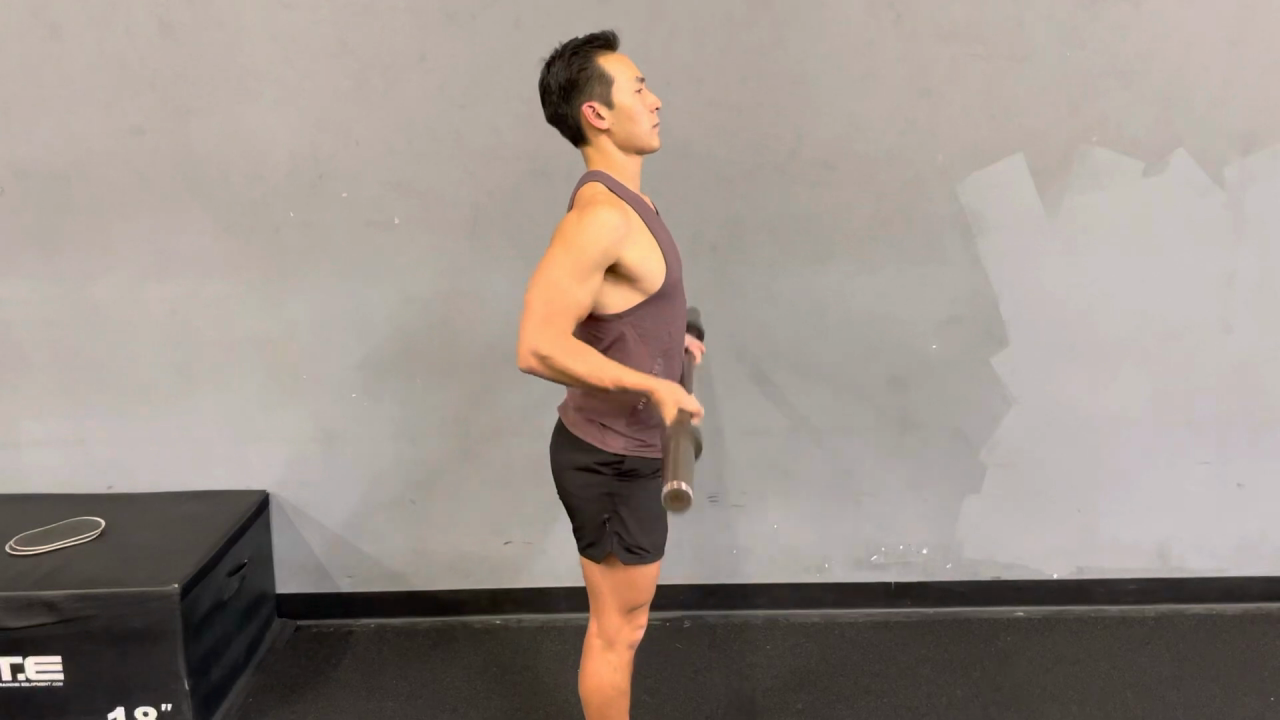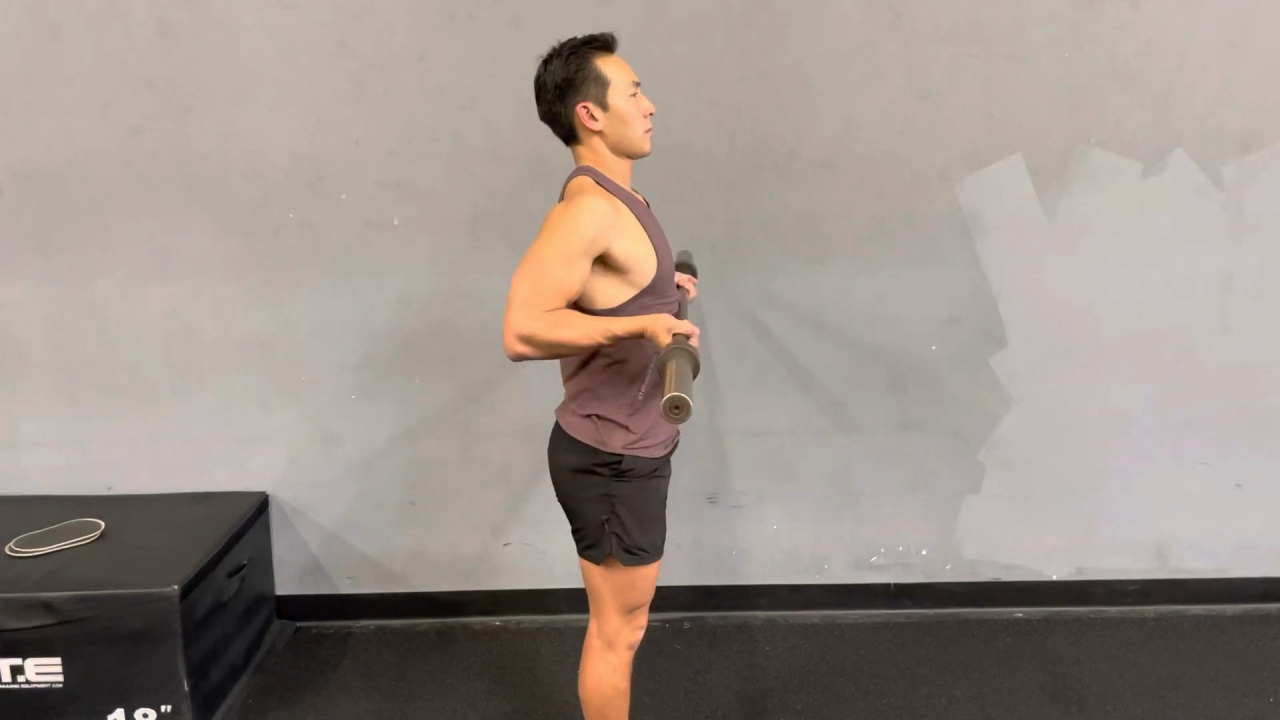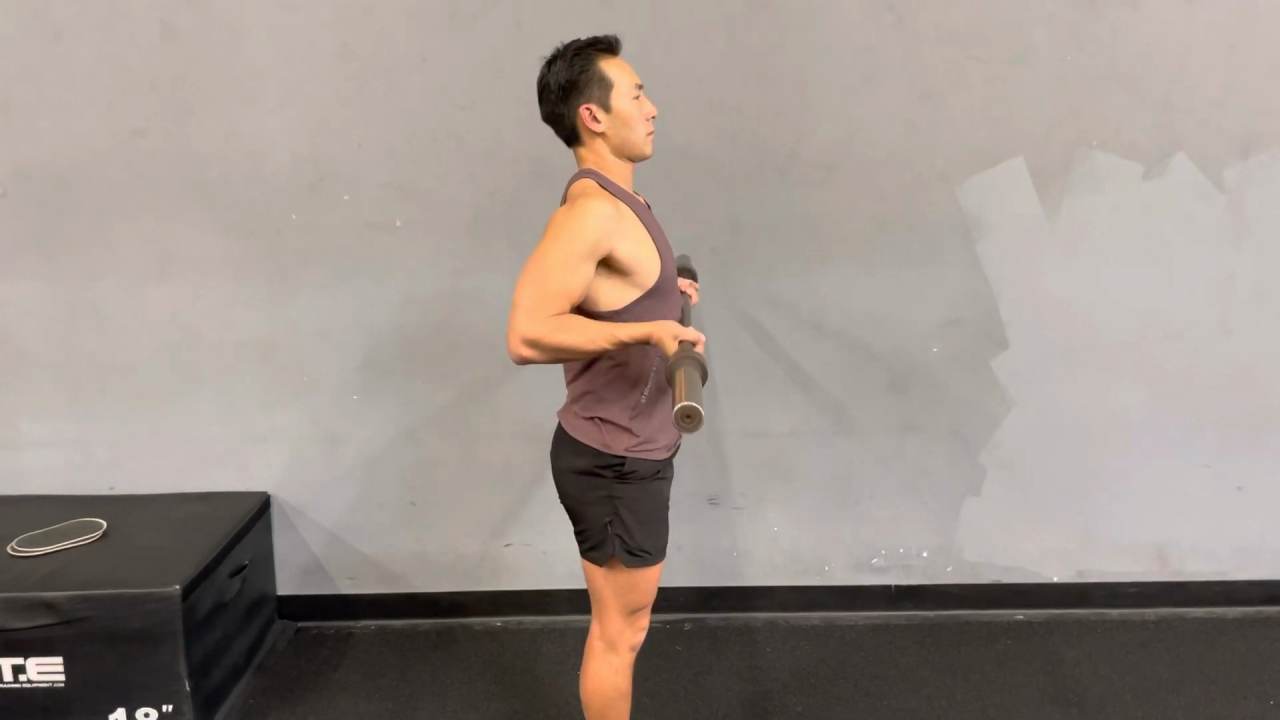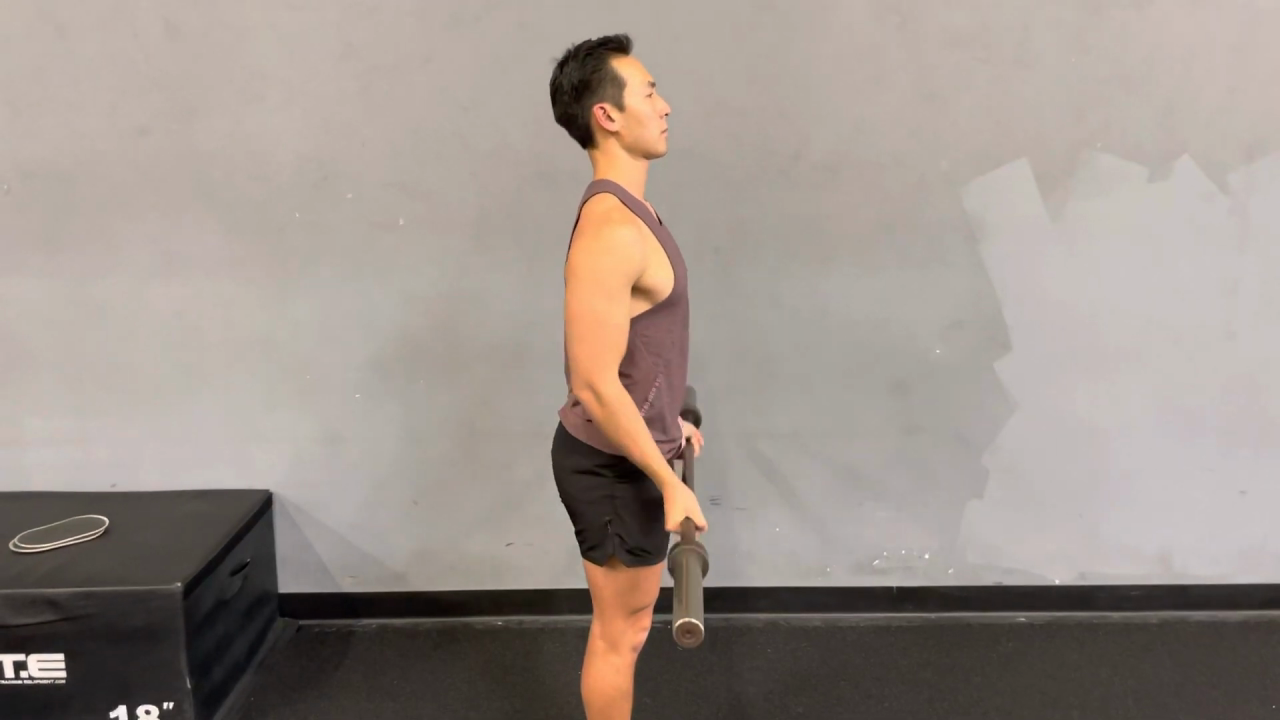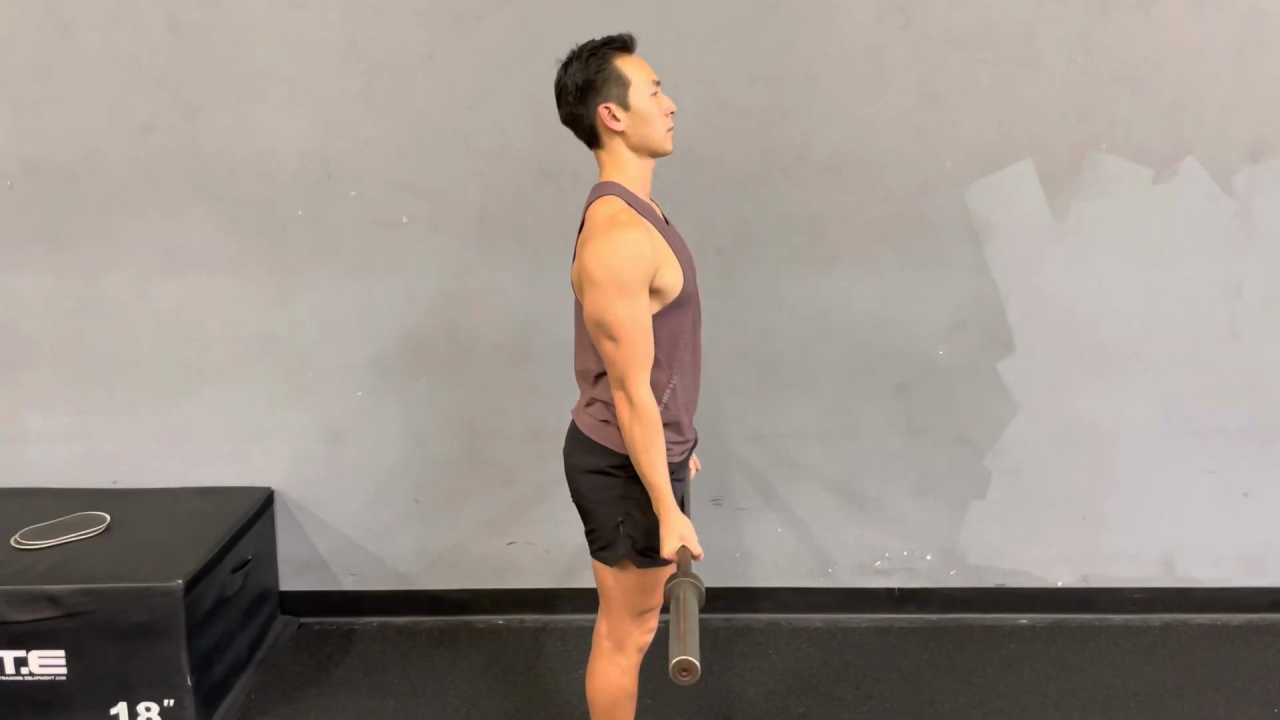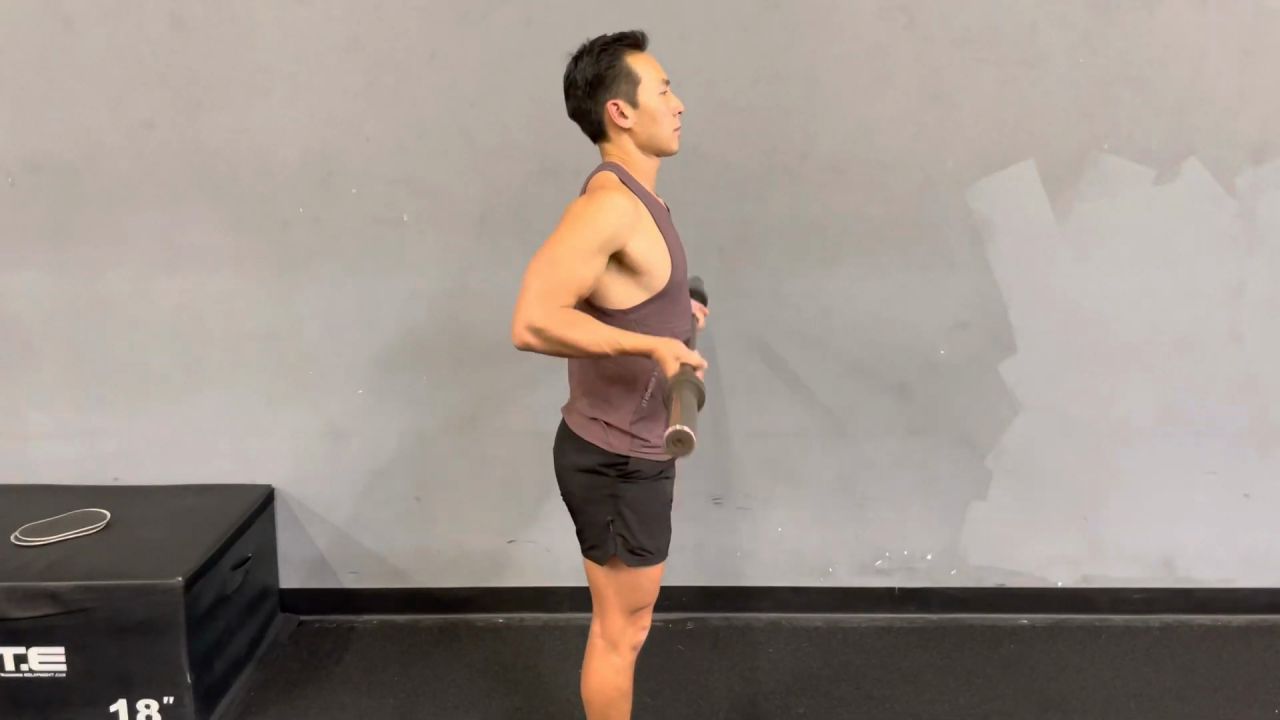
dt=0.7s
person 1, frame 1
left shoulder: (623, 202)
right shoulder: (601, 215)
right elbow: (538, 346)
left wrist: (672, 340)
right wrist: (653, 386)
left hip: (624, 448)
right hip: (614, 456)
left knee: (620, 623)
right knee: (618, 628)
person 1, frame 2
left shoulder: (616, 198)
right shoulder: (589, 208)
right elbow: (523, 330)
left wrist: (661, 286)
right wrist: (642, 325)
left hip: (628, 447)
right hip: (610, 457)
left knee: (619, 624)
right knee: (618, 630)
person 1, frame 3
left shoulder: (616, 200)
right shoulder: (593, 210)
right elbow: (527, 334)
left wrist: (663, 290)
right wrist: (648, 330)
left hip: (629, 449)
right hip: (613, 458)
left knee: (621, 625)
right knee: (619, 631)
person 1, frame 4
left shoulder: (628, 211)
right shoulder: (611, 232)
right elbow: (597, 384)
left wrist: (672, 423)
right wrist: (669, 484)
left hip: (629, 453)
right hip: (614, 465)
left knee: (623, 624)
right knee: (622, 631)
person 1, frame 5
left shoulder: (633, 212)
right shoulder: (618, 236)
right elbow: (631, 390)
left wrist: (677, 452)
right wrist: (668, 510)
left hip: (639, 454)
right hip: (625, 465)
left knee: (628, 627)
right knee: (627, 633)
person 1, frame 6
left shoulder: (635, 197)
right shoulder: (611, 202)
right elbow: (533, 321)
left wrist: (674, 309)
right wrist: (650, 346)
left hip: (632, 450)
right hip: (615, 459)
left knee: (625, 624)
right knee: (620, 630)
